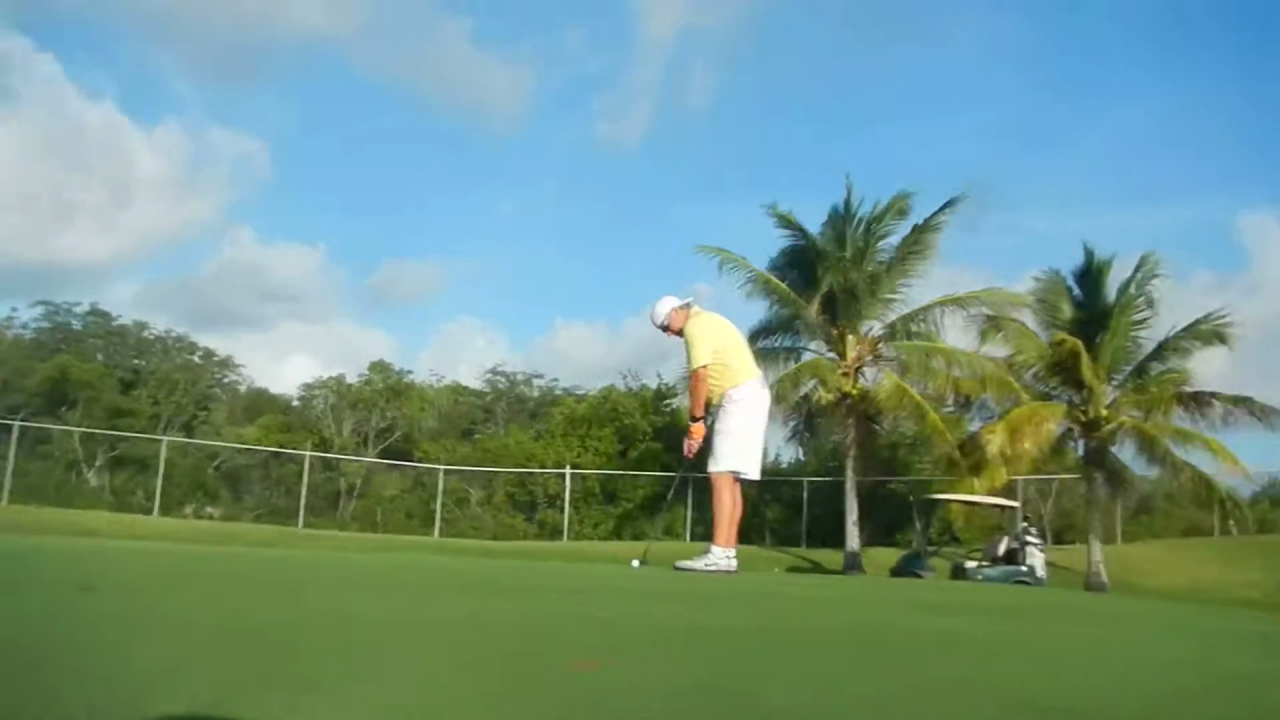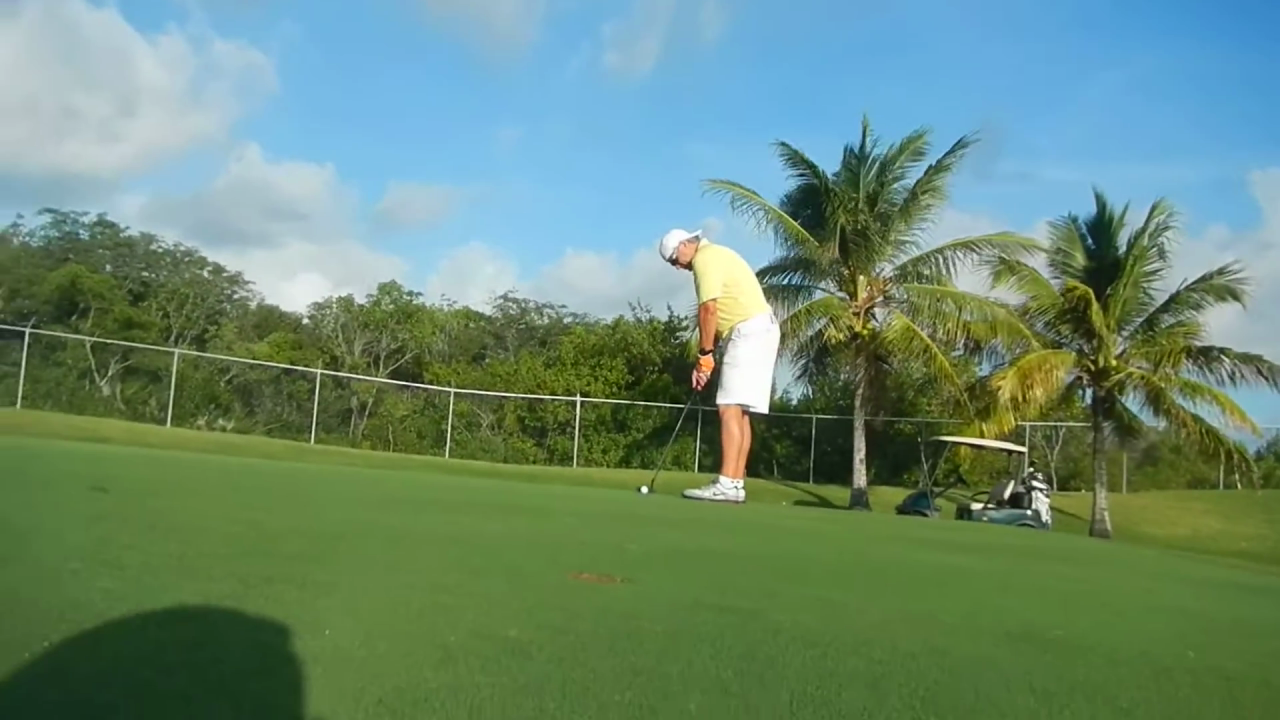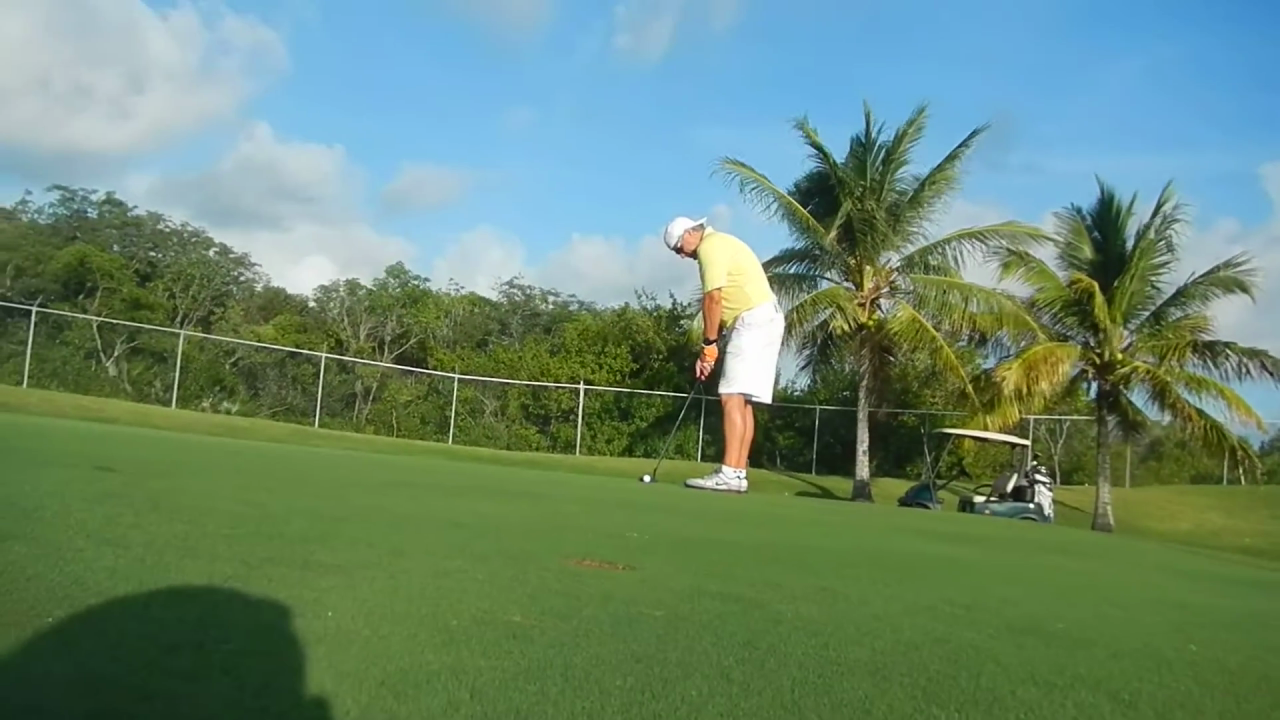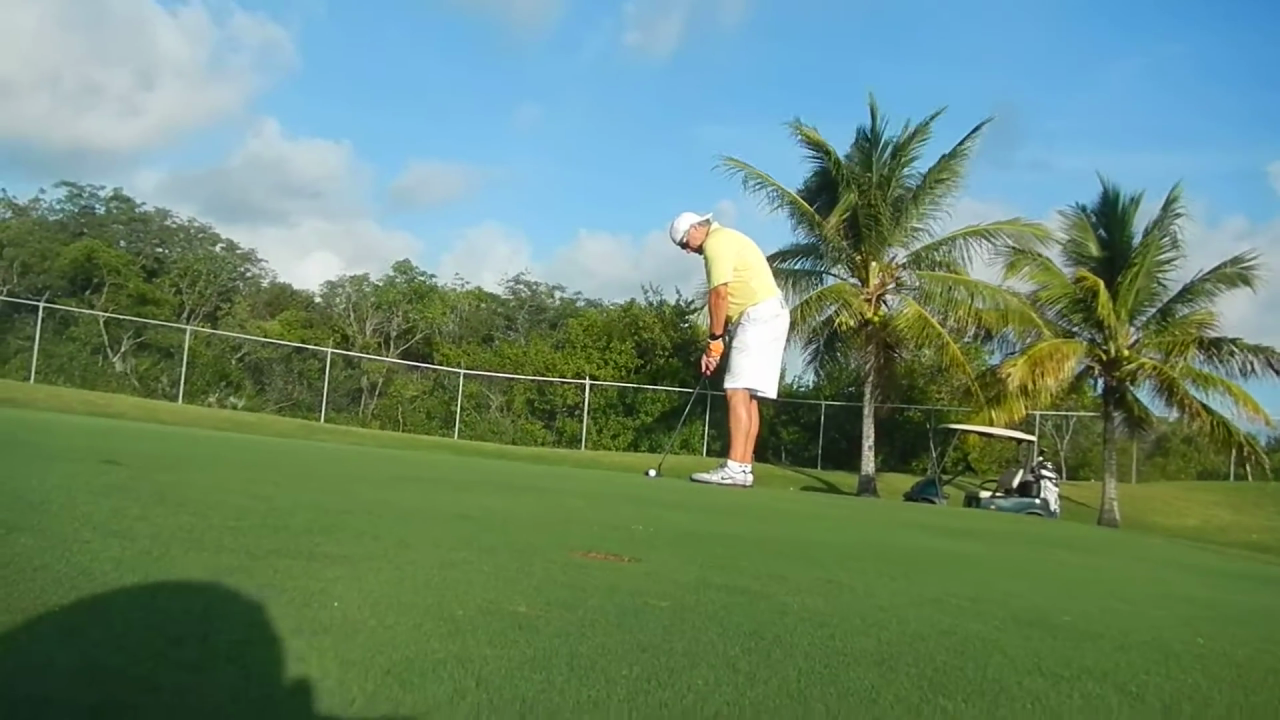
dt=0.4s
person 1, frame 1
left shoulder: (696, 324)
right shoulder: (704, 322)
left elbow: (699, 377)
right elbow: (709, 379)
left wrist: (695, 423)
right wrist: (699, 424)
left hip: (741, 397)
right hip: (744, 397)
left knee: (722, 475)
right knee: (730, 477)
left ankle: (719, 553)
right ankle: (727, 552)
person 1, frame 2
left shoulder: (705, 257)
right shoulder: (713, 256)
left elbow: (708, 310)
right elbow: (718, 313)
left wrist: (704, 355)
right wrist: (708, 355)
left hip: (750, 331)
right hip: (754, 332)
left knee: (731, 408)
right knee: (739, 410)
left ankle: (726, 484)
right ankle: (736, 483)
person 1, frame 3
left shoulder: (710, 245)
right shoulder: (718, 245)
left elbow: (713, 300)
right elbow: (722, 301)
left wrist: (708, 345)
right wrist: (711, 346)
left hip: (754, 320)
right hip: (758, 321)
left knee: (732, 397)
right knee: (742, 399)
left ankle: (729, 473)
right ankle: (738, 473)
person 1, frame 4
left shoulder: (716, 241)
right shoulder: (724, 241)
left elbow: (719, 296)
right elbow: (728, 298)
left wrist: (714, 341)
right wrist: (718, 341)
left hip: (760, 316)
right hip: (762, 317)
left knee: (738, 391)
right knee: (747, 395)
left ankle: (735, 468)
right ankle: (744, 468)
